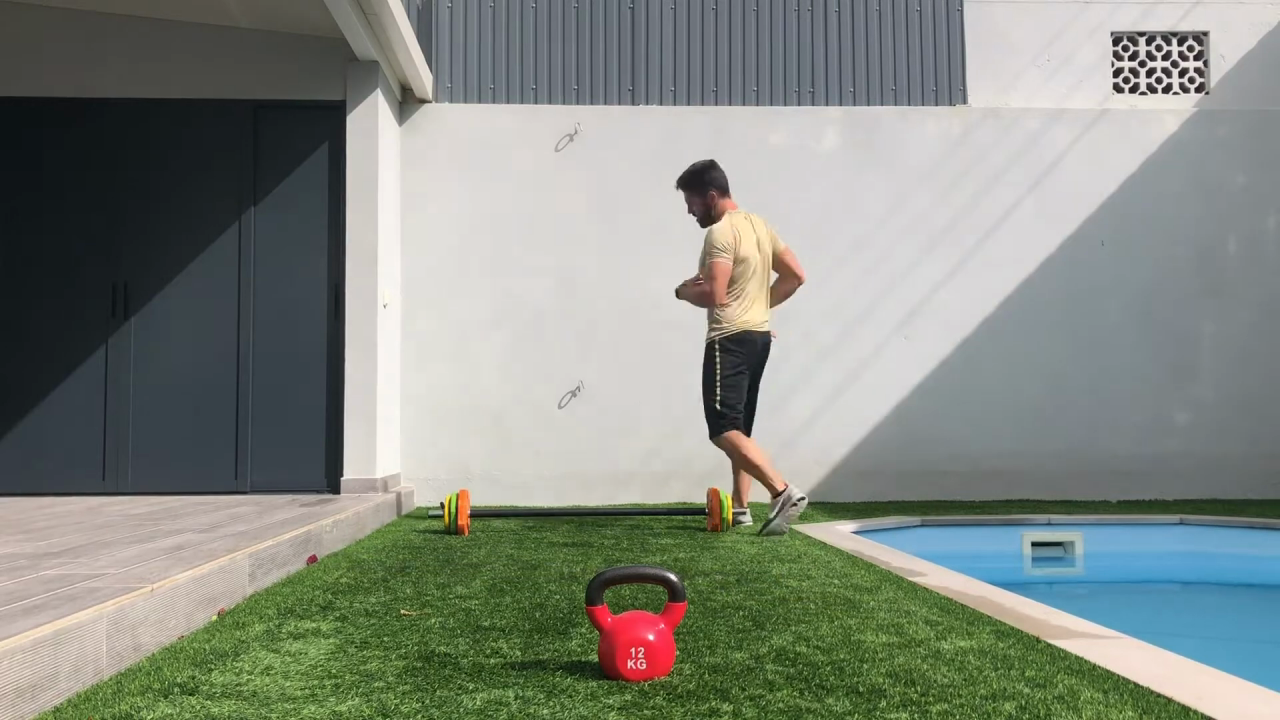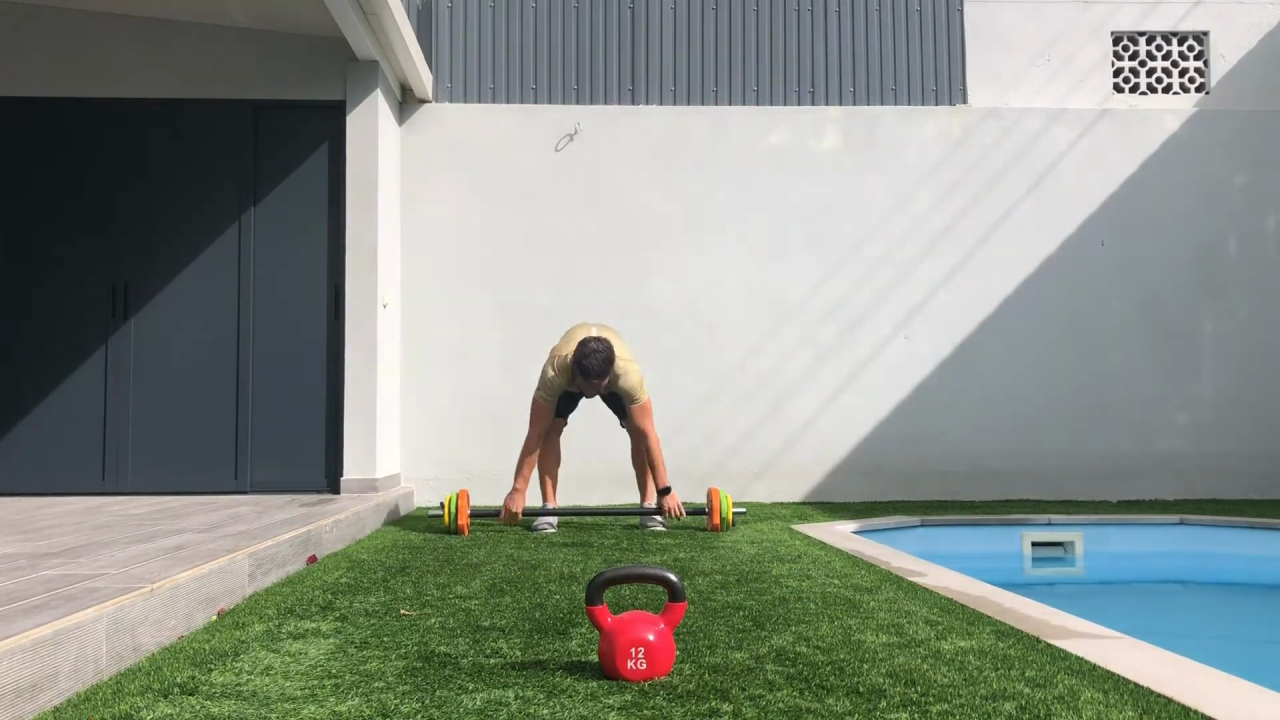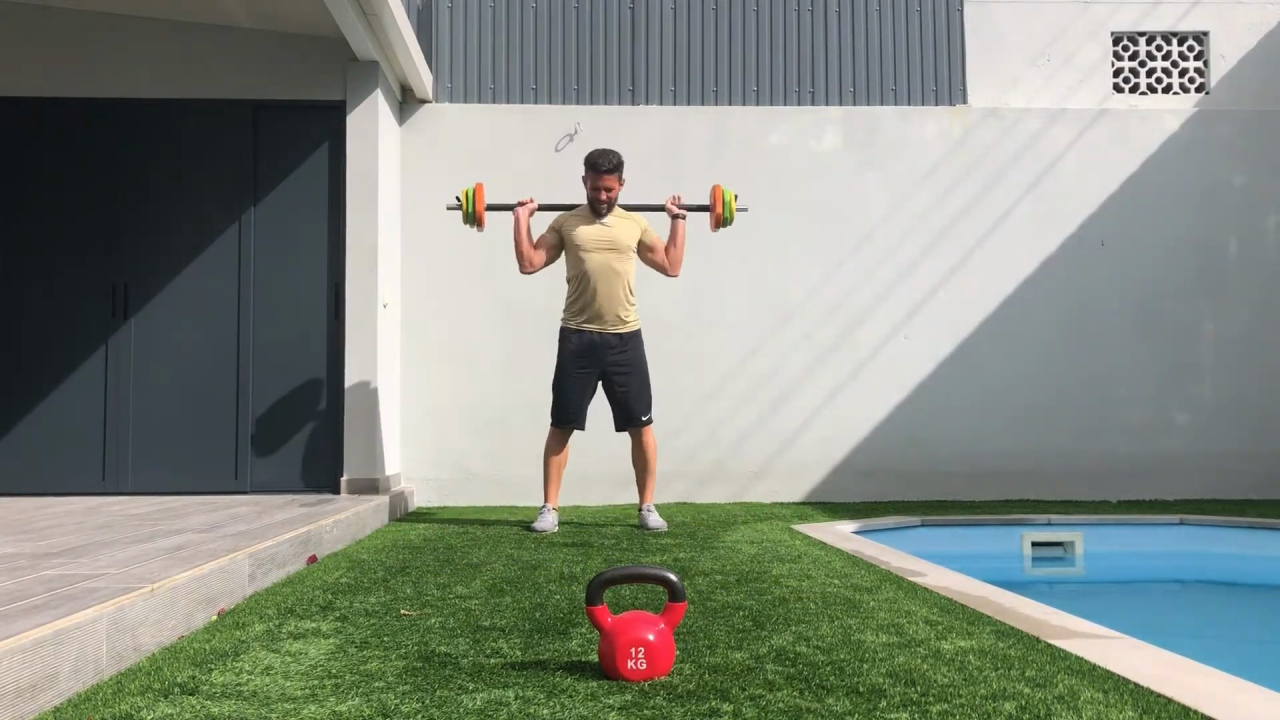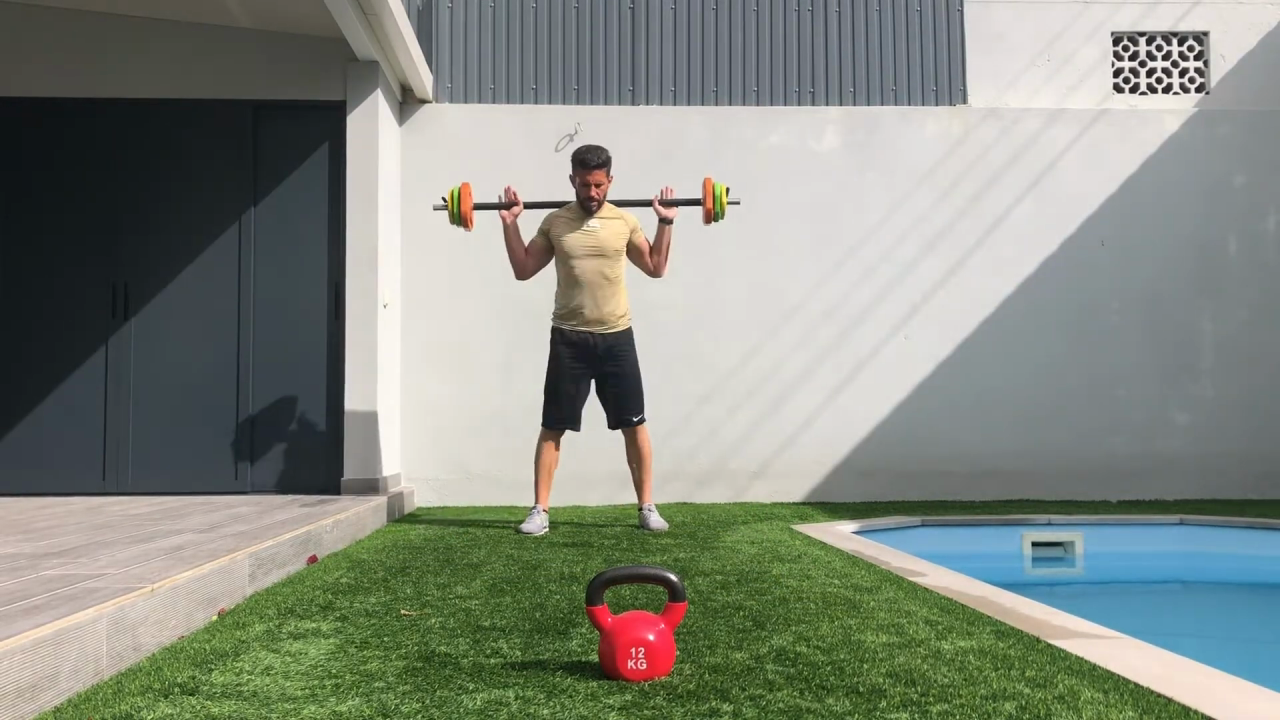
dt=1s
person 1, frame 1
left shoulder: (719, 233)
right shoulder: (757, 225)
left elbow: (715, 295)
right elbow: (796, 275)
left wrist: (684, 291)
left hip: (730, 341)
right hip: (757, 337)
left knee: (726, 431)
right knee: (740, 426)
left ankle: (782, 492)
right ankle: (740, 508)
person 1, frame 2
left shoulder: (627, 373)
right shoulder: (556, 372)
left elbow: (648, 435)
right elbow: (535, 436)
left wrist: (665, 492)
right wrist: (517, 491)
left hip: (613, 374)
right hip: (569, 371)
left knee: (637, 429)
right knee: (551, 428)
left ankle: (648, 507)
right ankle: (549, 509)
person 1, frame 3
left shoulder: (635, 222)
right shoulder: (566, 222)
left elbow: (671, 267)
right elbow: (528, 264)
left wrist: (677, 219)
right wrist: (522, 221)
left hip: (624, 339)
right hip: (577, 338)
left knee: (641, 426)
right knee: (561, 427)
left ankle: (647, 508)
right ankle: (549, 508)
person 1, frame 4
left shoulder: (625, 221)
right shoulder: (555, 221)
left elbow: (656, 268)
right elbow: (523, 270)
left wrist: (665, 222)
right wrist: (510, 224)
left hip: (617, 339)
right hip: (569, 339)
left knee: (634, 425)
right knee: (553, 429)
left ankle: (647, 508)
right ankle: (540, 510)
